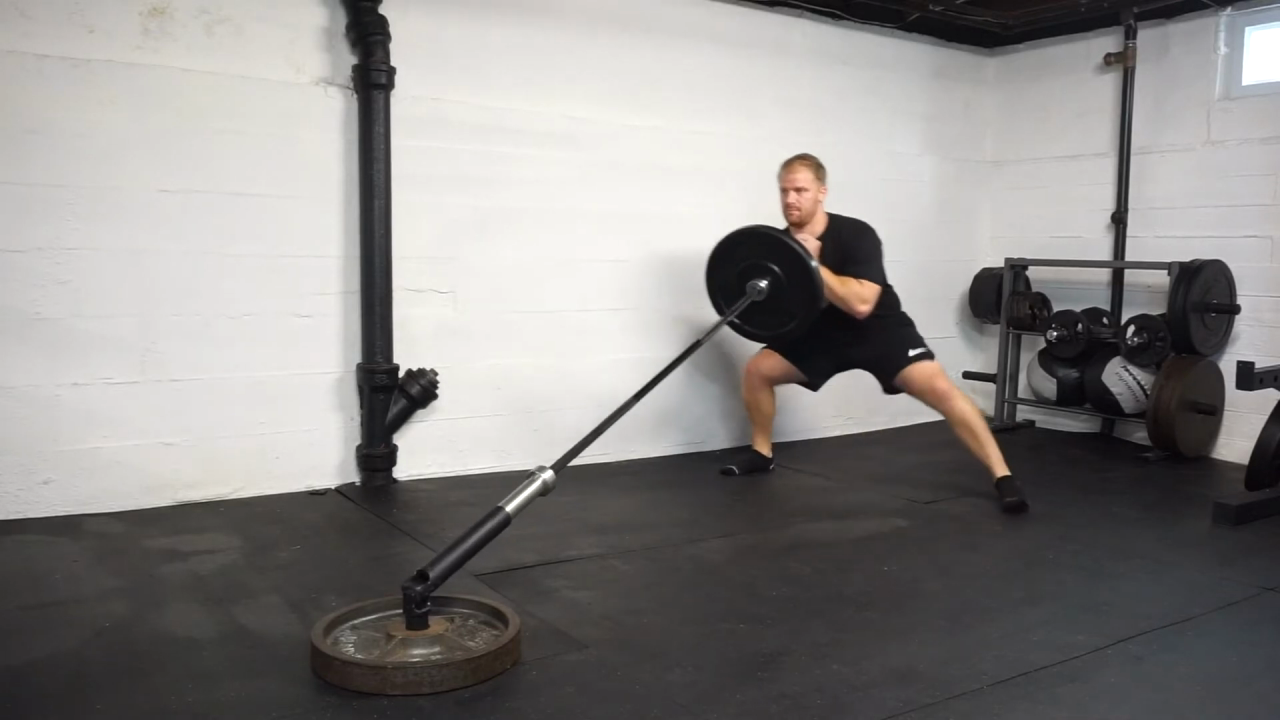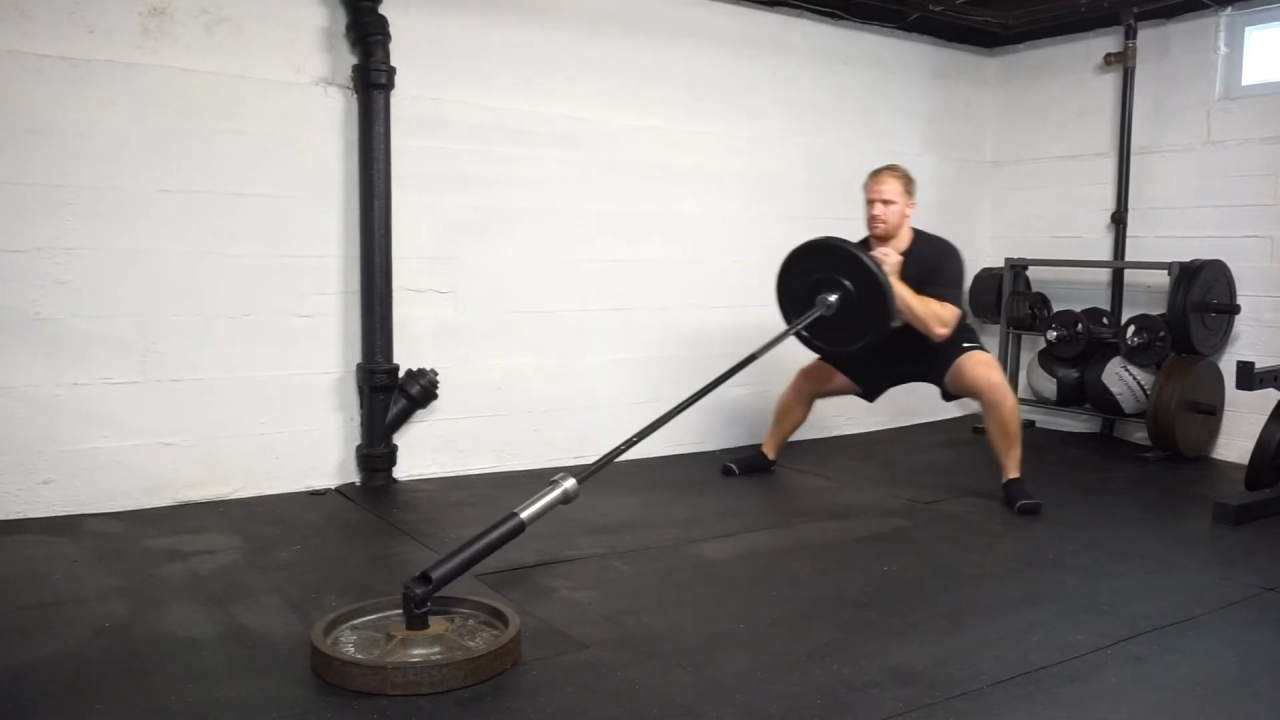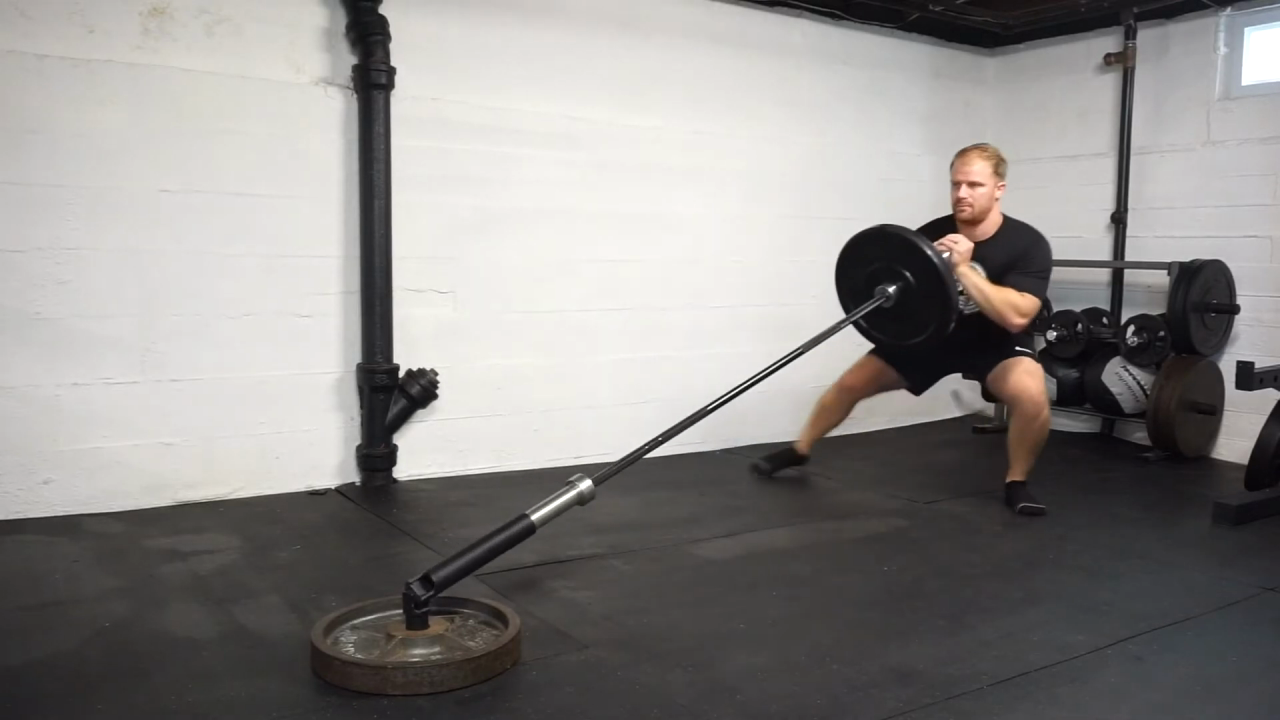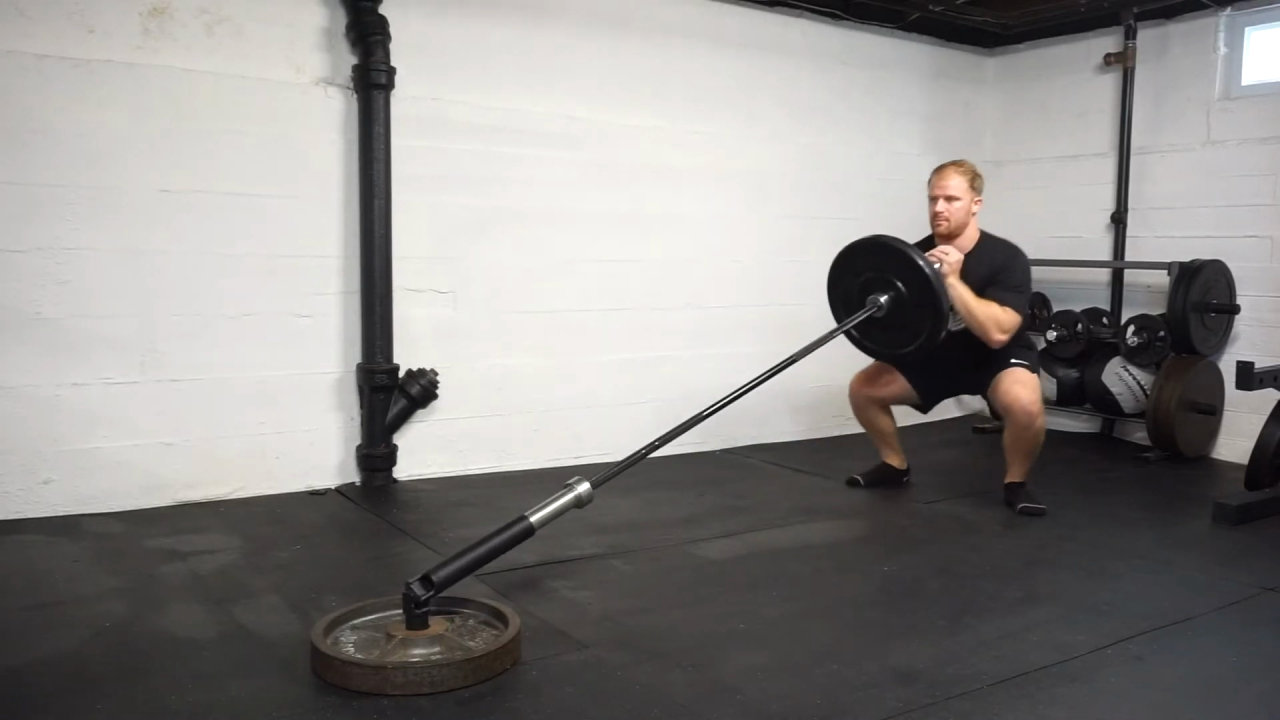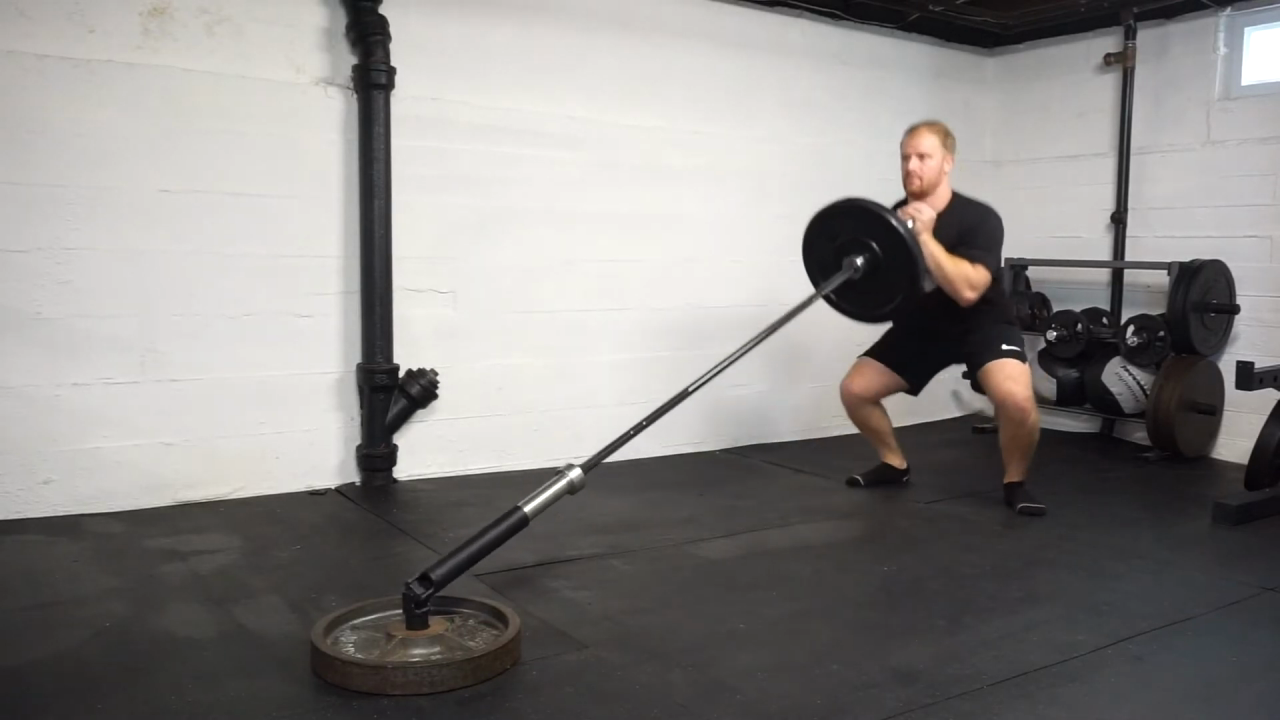
dt=0.4s
person 1, frame 1
left shoulder: (856, 236)
left elbow: (862, 305)
left wrist: (814, 266)
left hip: (880, 331)
right hip: (822, 332)
left knee: (938, 388)
right knee: (757, 369)
left ankle: (1002, 476)
right ankle: (761, 452)
person 1, frame 2
left shoulder: (940, 255)
left elbow: (939, 328)
left wrist: (893, 281)
left hip: (941, 347)
right hip: (882, 346)
left knee: (992, 383)
right knee: (808, 381)
left ankle: (1012, 480)
right ankle: (766, 454)
person 1, frame 3
left shoulder: (1026, 244)
right shoulder: (930, 236)
left elbow: (1016, 317)
left wrist: (963, 269)
left hip: (996, 341)
left knee: (1030, 394)
right knee: (853, 383)
left ankle: (1016, 482)
right ankle: (799, 449)
person 1, frame 4
left shoulder: (1005, 259)
left elbow: (997, 333)
left wrist: (952, 280)
left hip: (999, 357)
right hip: (937, 354)
left knee: (1025, 404)
right knee: (864, 388)
left ankle: (1015, 483)
right ankle: (895, 465)
person 1, frame 5
left shoulder: (977, 218)
right shoulder: (895, 217)
left elbow: (968, 290)
left wrist: (925, 237)
left hip: (983, 327)
right hip: (920, 328)
left knee: (1016, 398)
right knee: (854, 389)
left ankle: (1015, 483)
right ankle: (895, 464)
